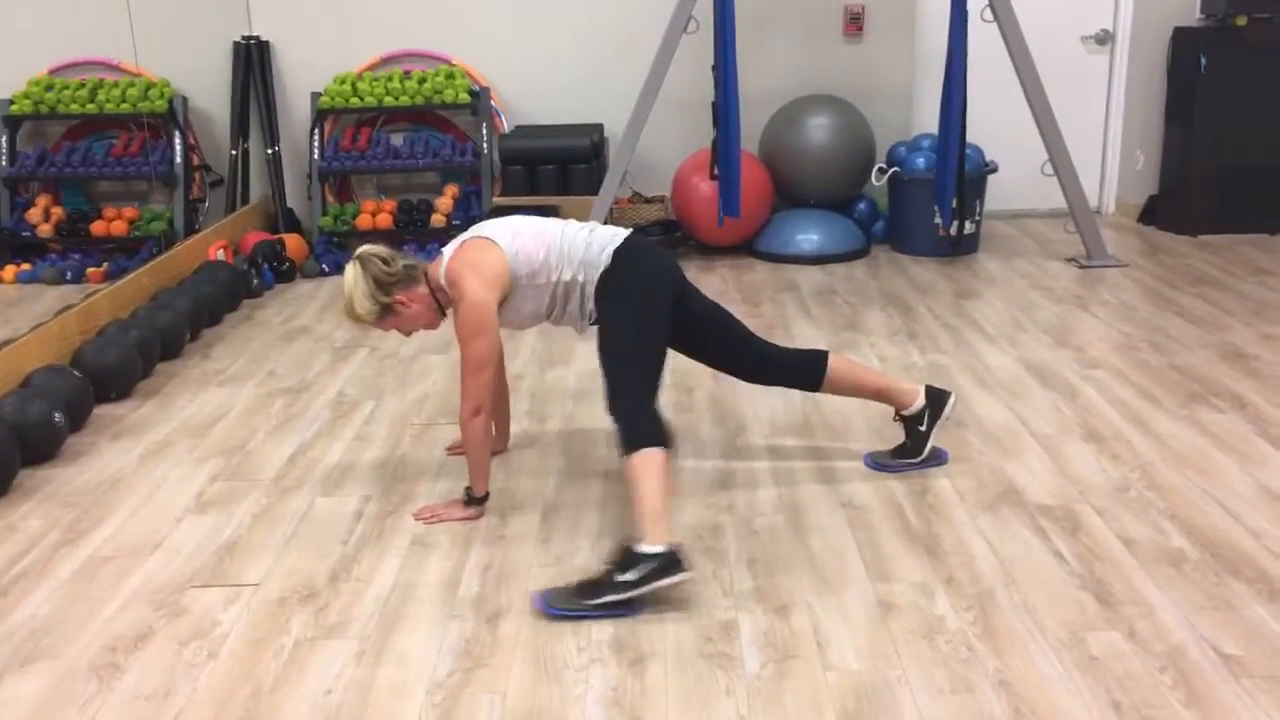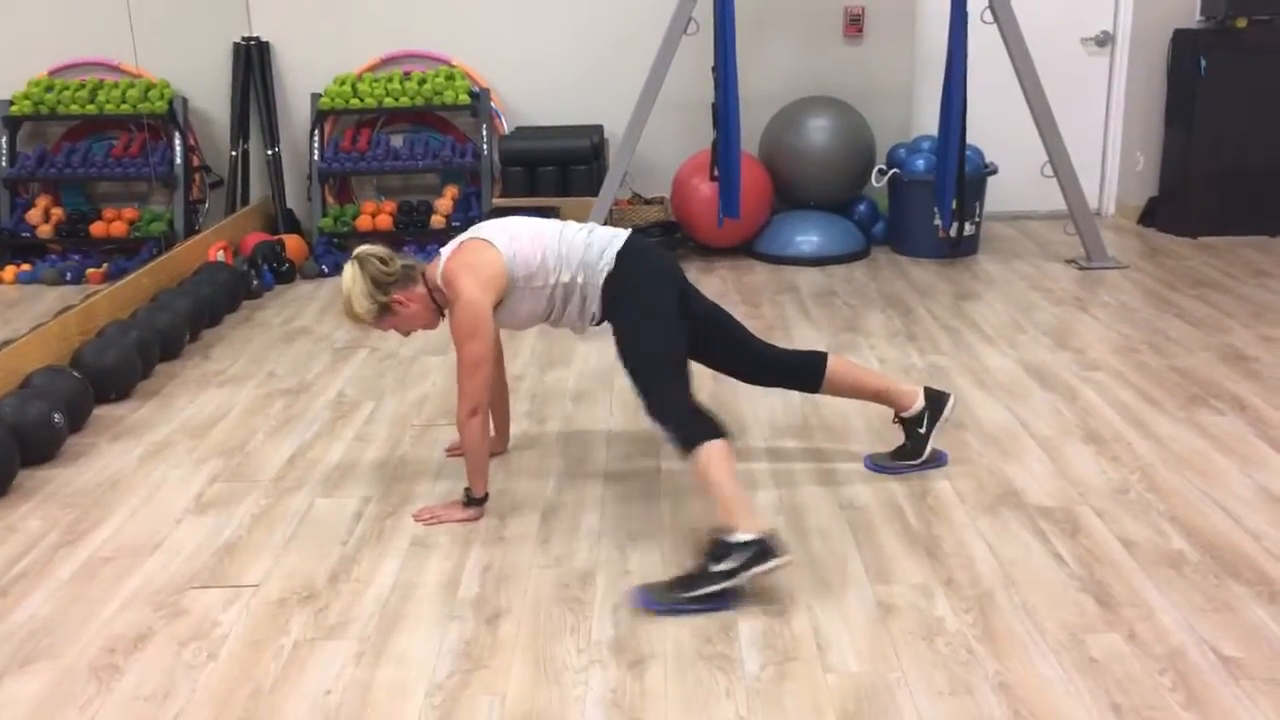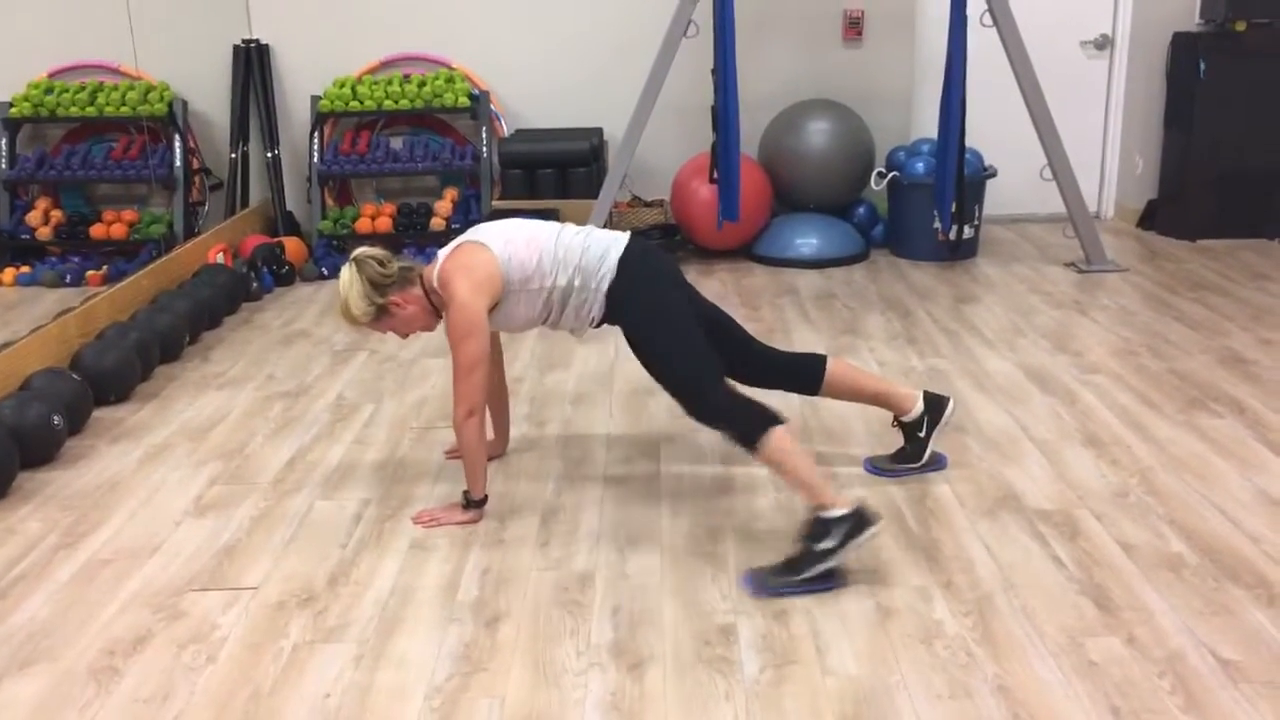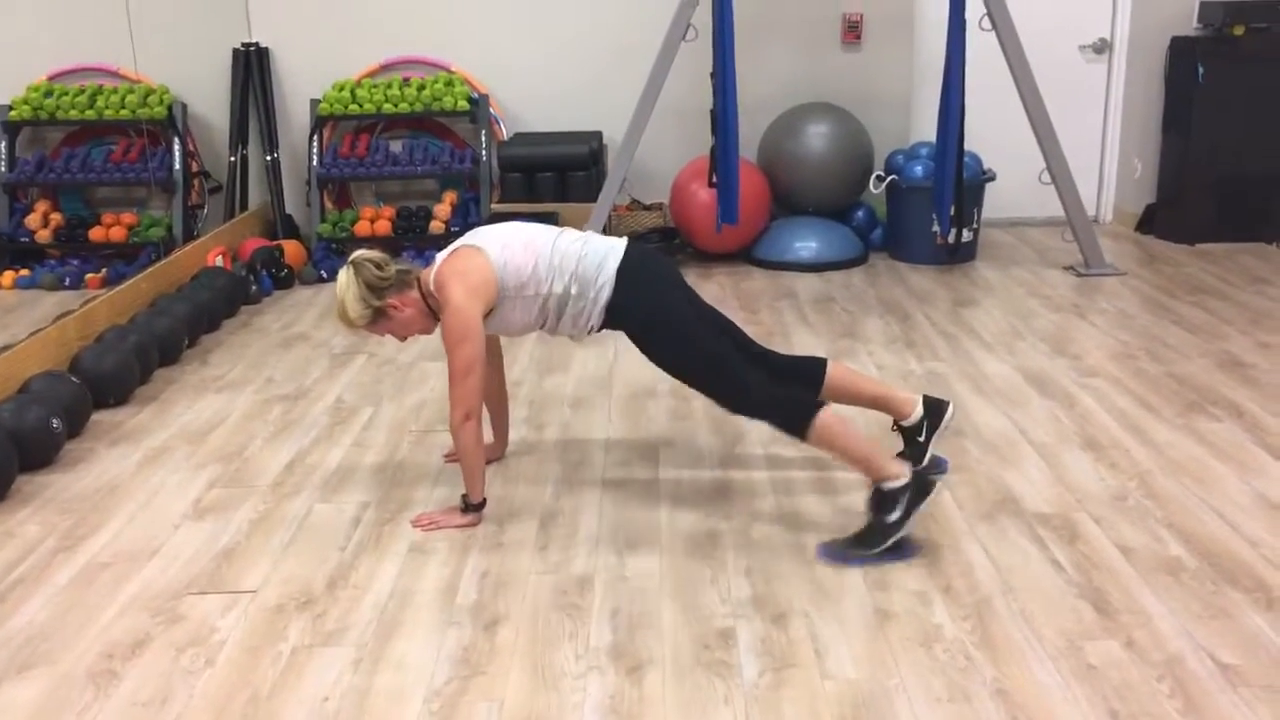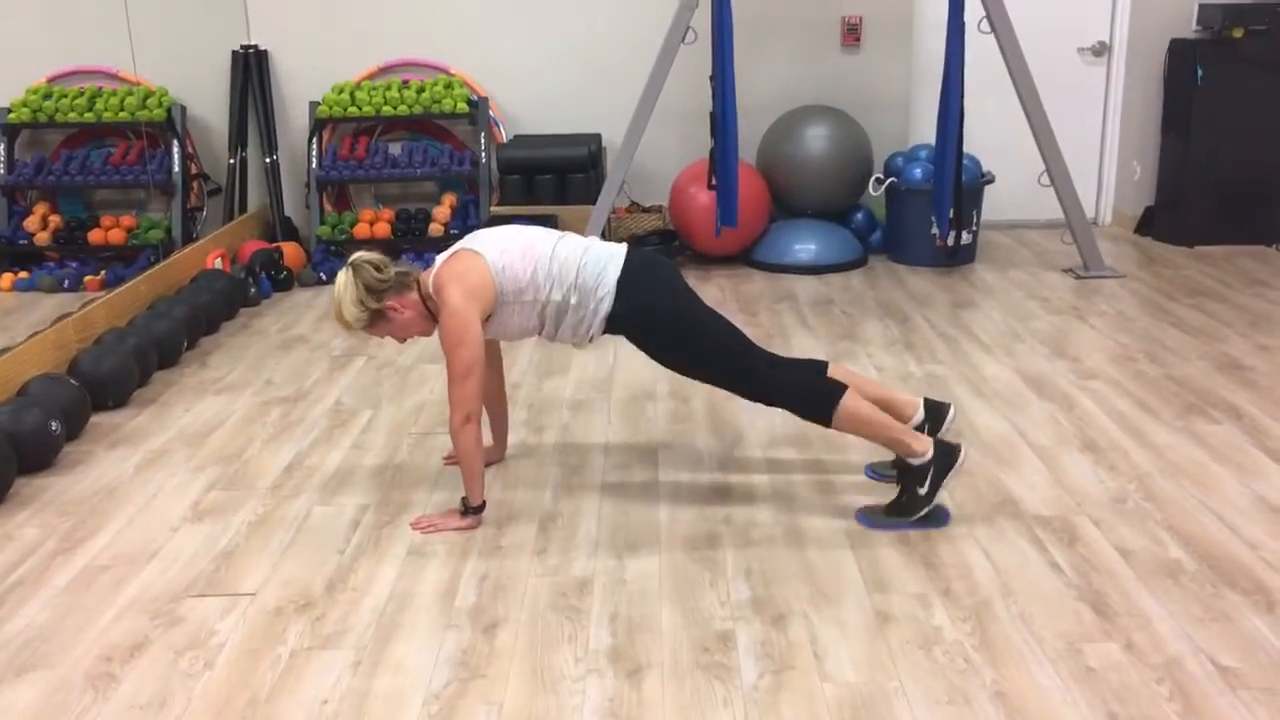
dt=0.1s
person 1, frame 1
left shoulder: (467, 282)
right shoulder: (451, 270)
left elbow: (476, 399)
right elbow: (494, 374)
left wrist: (475, 496)
right wrist: (498, 438)
left hip: (628, 273)
right hip: (631, 273)
left knee: (630, 405)
right knee: (762, 362)
left ankle: (652, 551)
right ankle: (915, 399)
person 1, frame 2
left shoulder: (464, 284)
right shoulder: (452, 272)
left elbow: (471, 404)
right elbow: (493, 362)
left wrist: (473, 498)
right wrist: (498, 439)
left hip: (627, 274)
right hip: (630, 272)
left knee: (670, 402)
right knee: (760, 364)
left ankle: (744, 538)
right ankle: (915, 402)
person 1, frame 3
left shoulder: (458, 287)
right shoulder: (452, 272)
left elbow: (468, 405)
right elbow: (492, 366)
left wrist: (473, 501)
right wrist: (499, 441)
left hip: (629, 278)
right hip: (629, 275)
left knee: (707, 396)
right knee: (761, 365)
left ankle: (834, 513)
right ankle: (913, 406)
person 1, frame 4
left shoulder: (455, 290)
right shoulder: (453, 276)
left elbow: (465, 410)
right elbow: (491, 365)
left wrist: (472, 503)
right wrist: (499, 443)
left hip: (629, 286)
right hip: (627, 277)
left knee: (744, 387)
right knee: (758, 367)
left ankle: (896, 479)
right ankle: (914, 411)
person 1, frame 5
left shoulder: (453, 293)
right shoulder: (457, 278)
left elbow: (463, 412)
right elbow: (489, 374)
left wrist: (470, 507)
right wrist: (497, 448)
left hip: (631, 293)
right hip: (629, 282)
left knee: (761, 380)
right knee: (761, 367)
left ankle: (922, 451)
right ankle: (913, 410)
